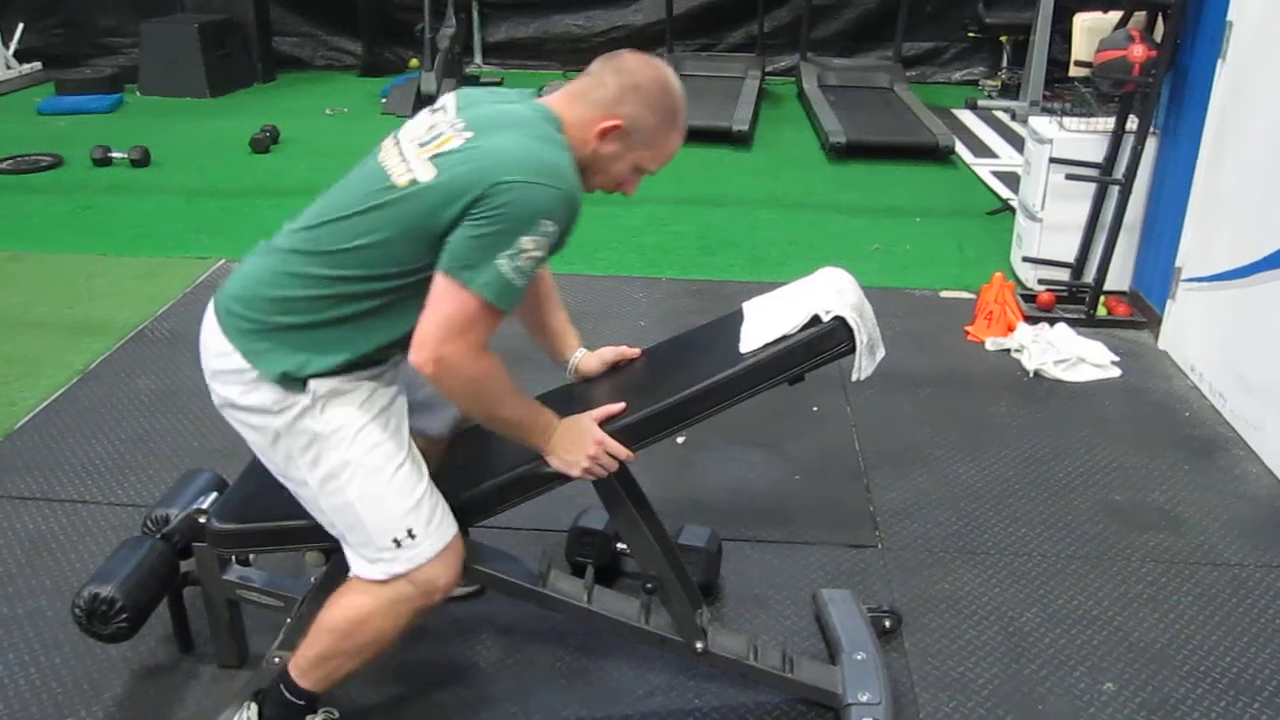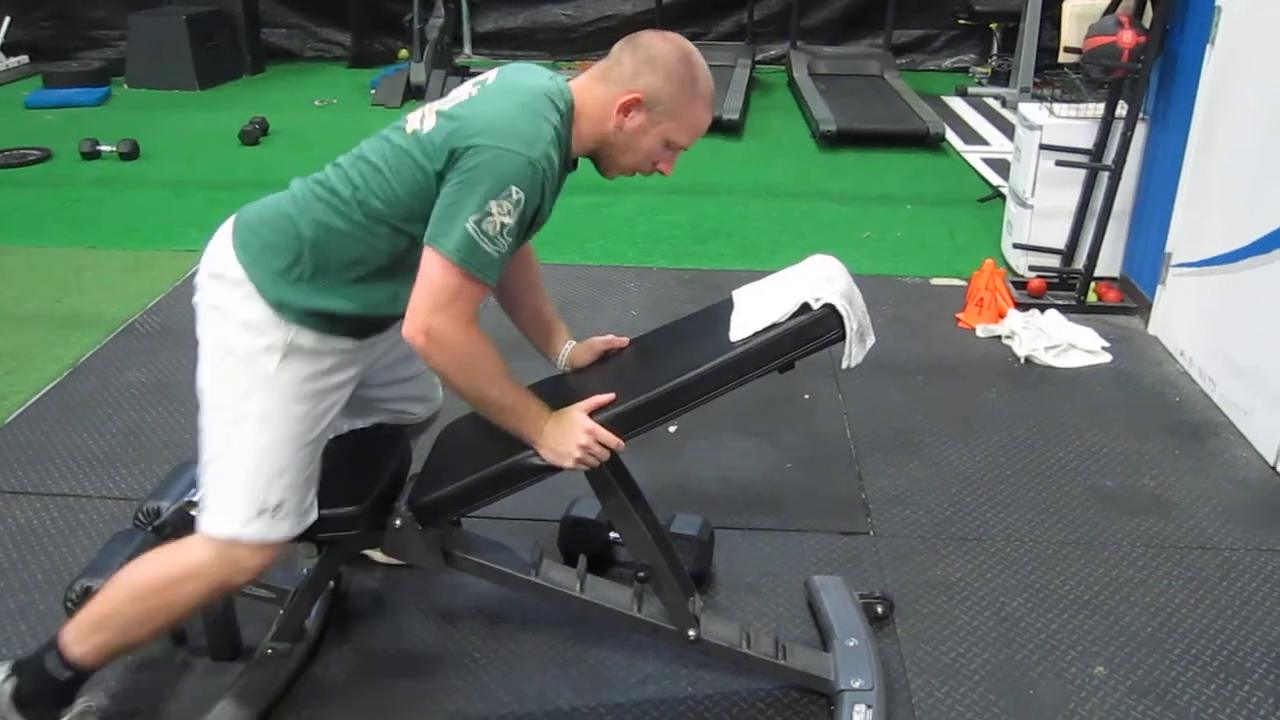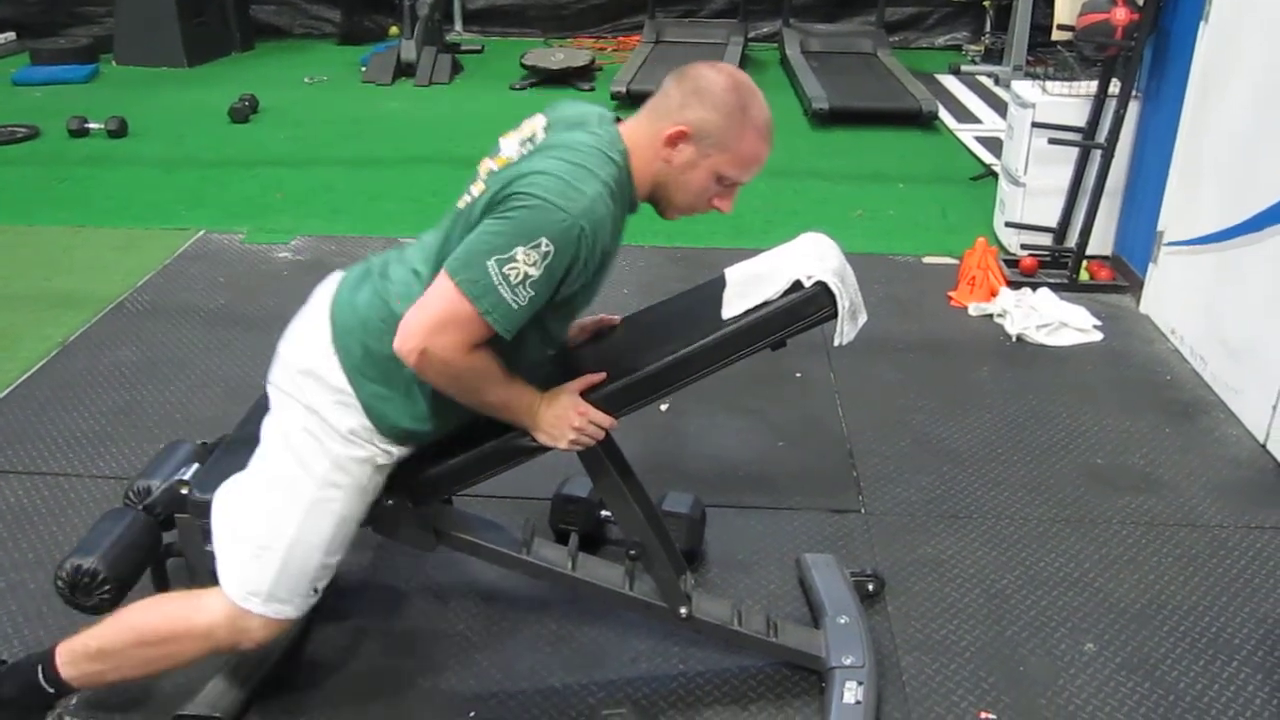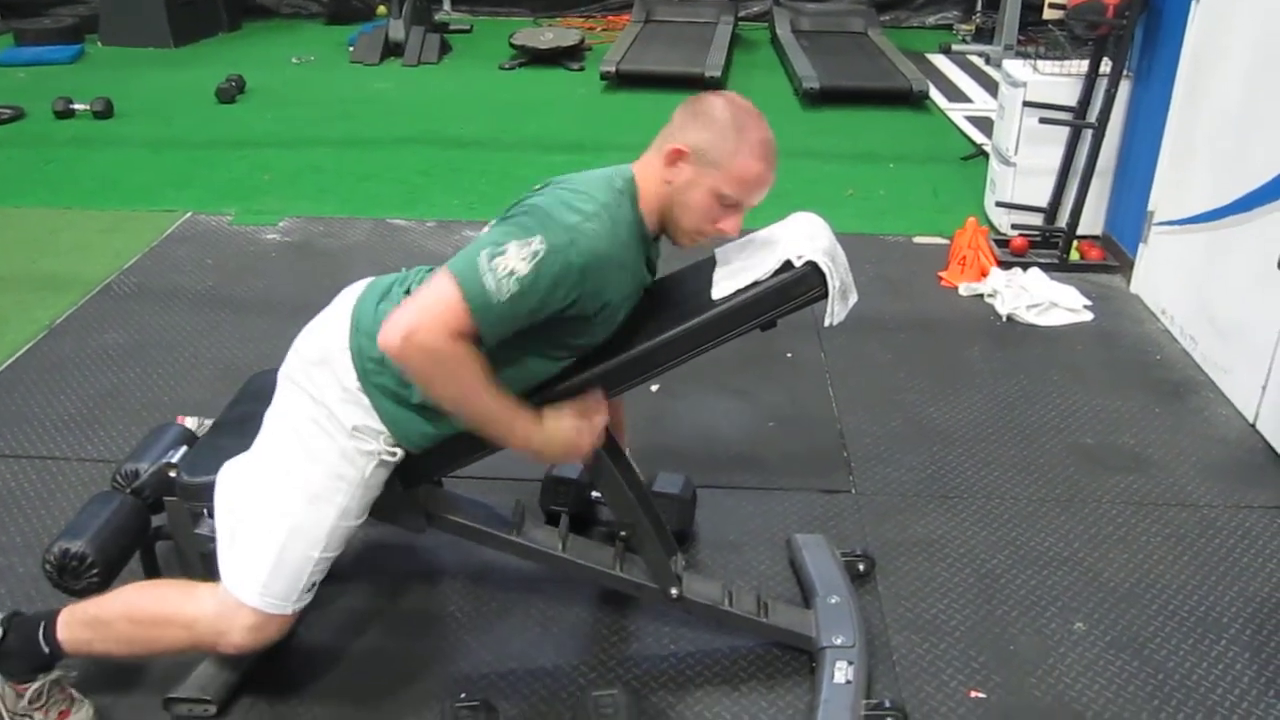
dt=0.7s
person 1, frame 1
left shoulder: (494, 105)
right shoulder: (542, 184)
right elbow: (442, 353)
left wrist: (575, 356)
right wrist: (550, 437)
left hip: (270, 308)
right hip: (277, 366)
left knee: (453, 411)
right knee: (423, 569)
left ankle: (376, 537)
person 1, frame 2
left shoulder: (541, 94)
right shoulder: (515, 144)
left elbow: (505, 247)
right elbow: (434, 325)
left wrist: (564, 350)
right wrist: (542, 427)
right hip: (270, 306)
left knee: (415, 408)
right knee: (243, 546)
person 1, frame 3
left shoulder: (585, 123)
right shoulder: (573, 209)
right elbow: (429, 344)
left wrist: (559, 328)
right wrist: (535, 412)
left hip: (358, 316)
right hip: (358, 390)
right knee: (254, 617)
person 1, frame 4
left shoulder: (625, 210)
right shoulder: (584, 232)
left elbow: (586, 338)
right elbow: (415, 335)
left wrist: (610, 446)
right wrist: (532, 435)
left hip: (372, 330)
right hip: (362, 387)
right knee: (247, 621)
